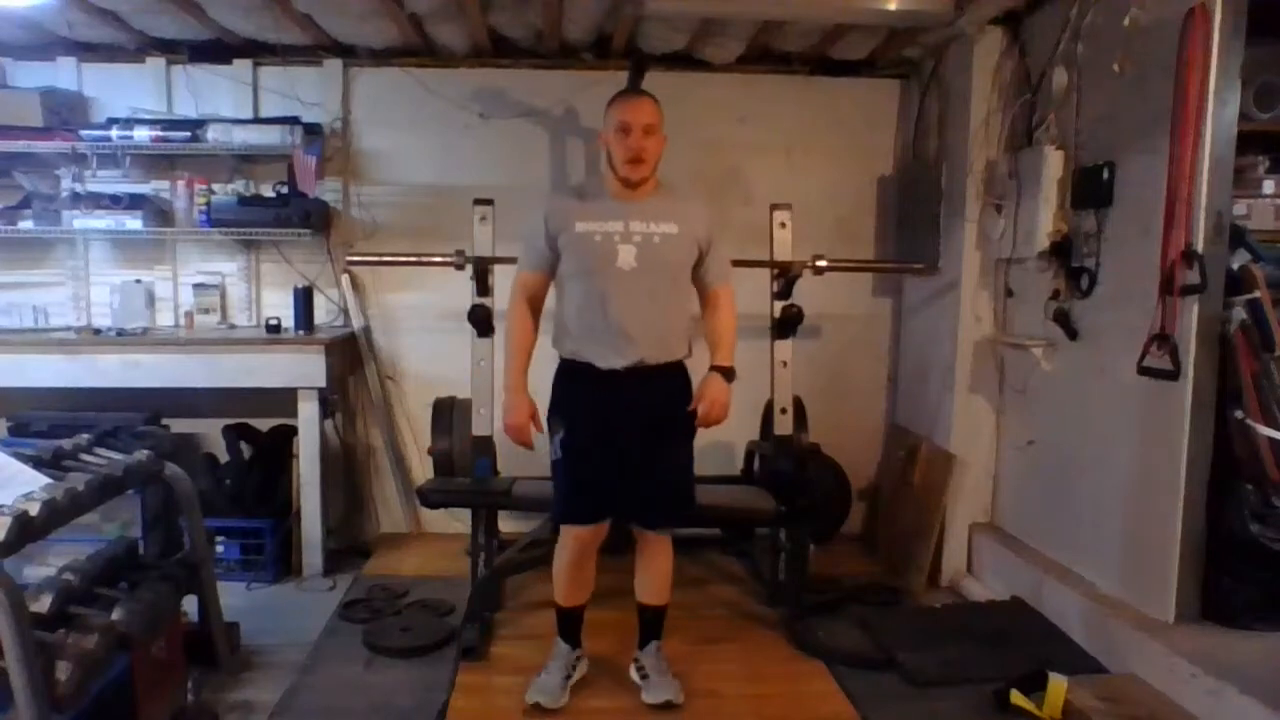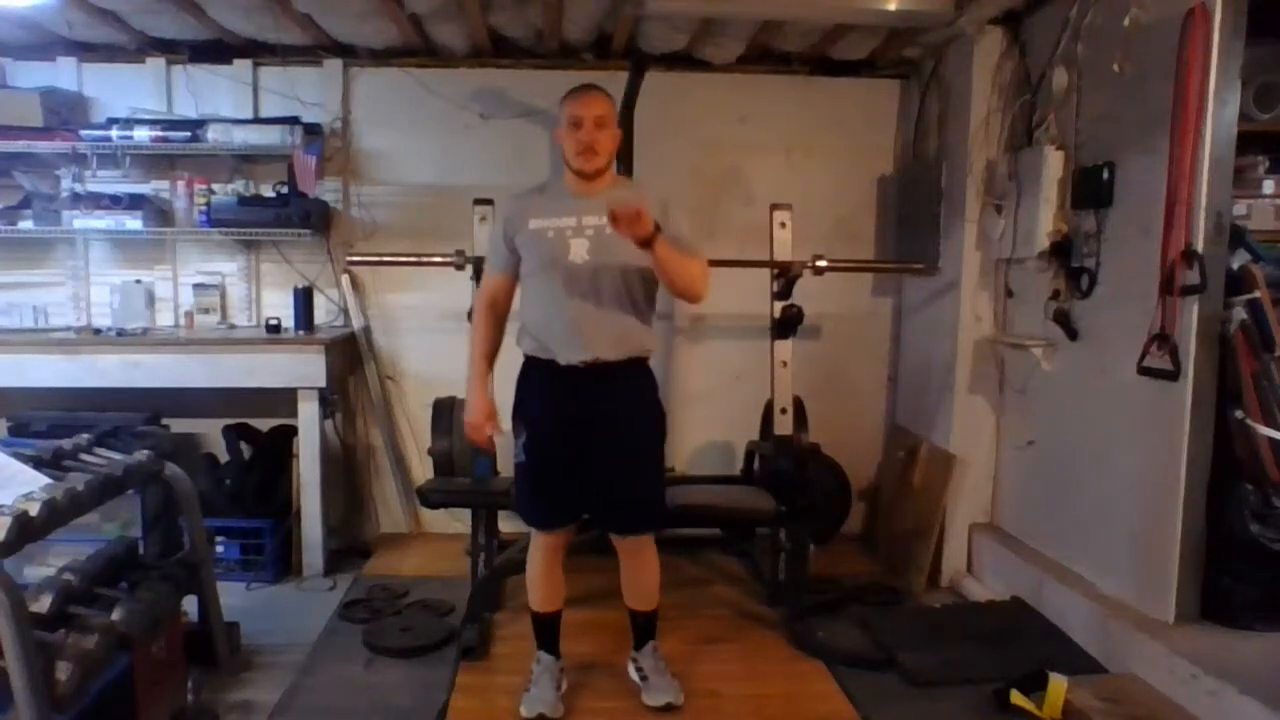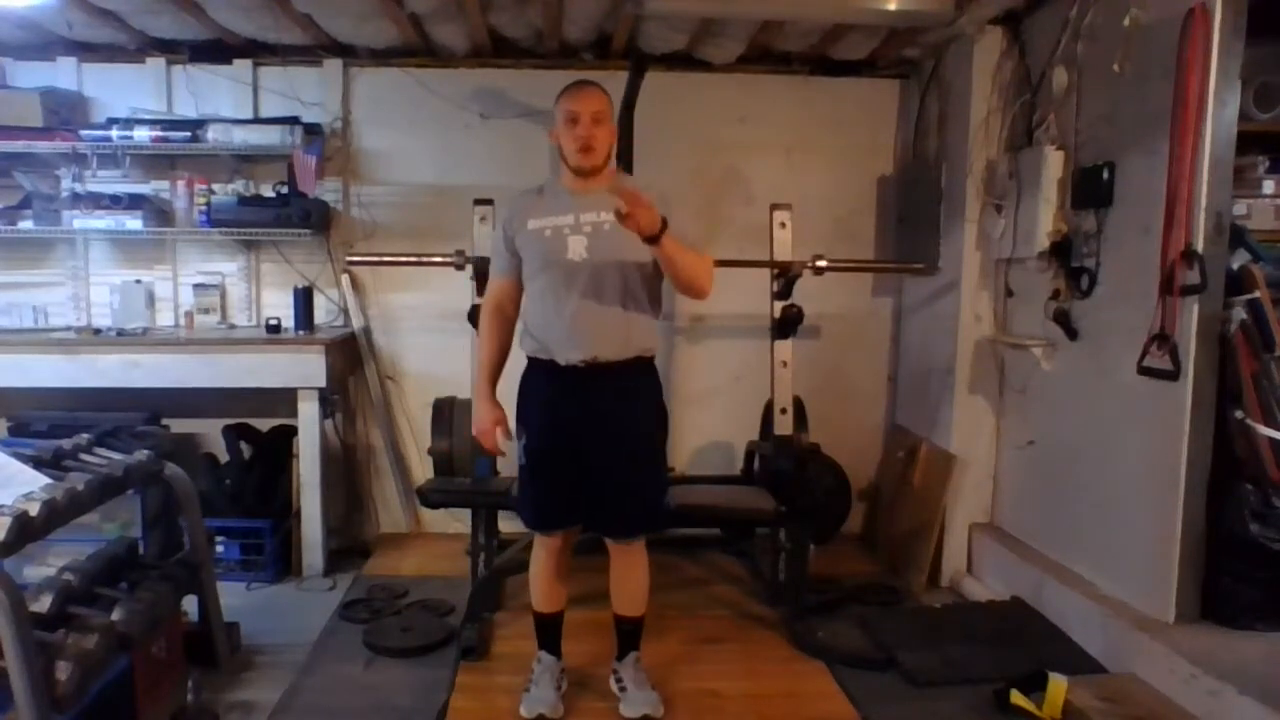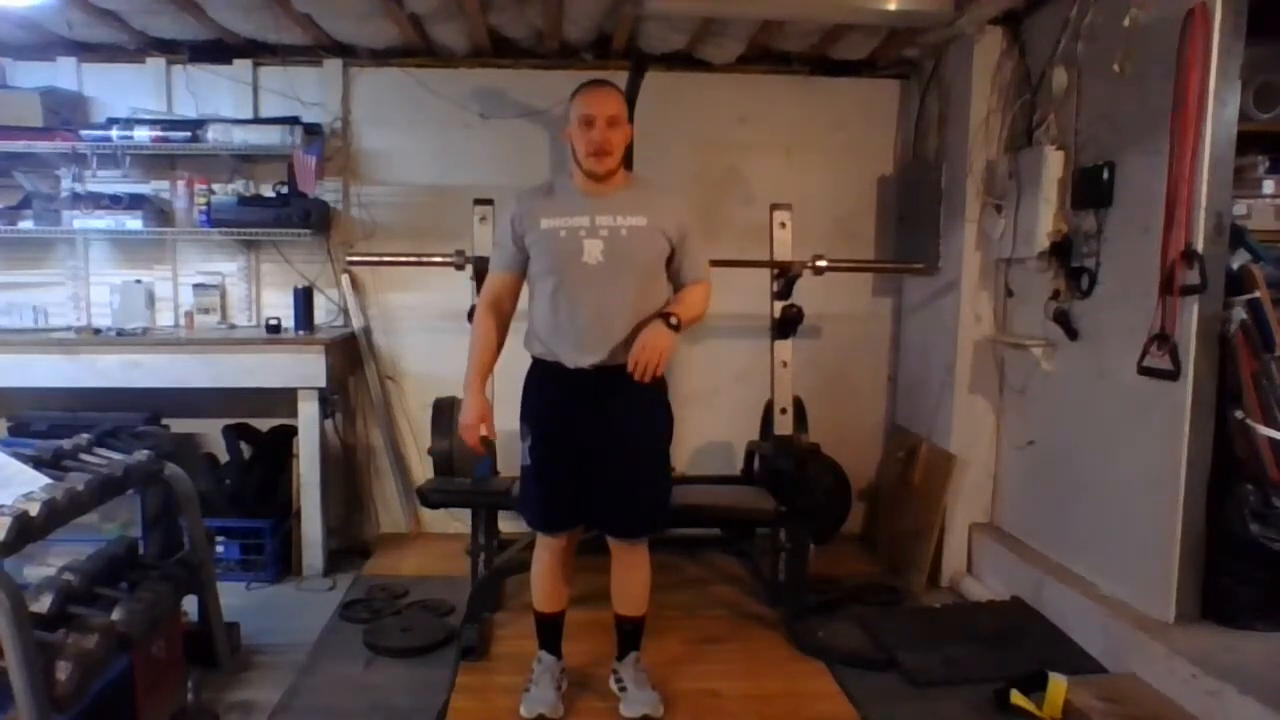
dt=0.7s
person 1, frame 1
left shoulder: (691, 218)
right shoulder: (564, 213)
left elbow: (718, 300)
right elbow: (525, 300)
left wrist: (721, 370)
right wrist: (515, 387)
left hip: (662, 390)
right hip: (584, 387)
left knee: (654, 531)
right knee: (580, 532)
left ankle: (649, 653)
right ankle: (568, 650)
person 1, frame 2
left shoulder: (649, 206)
right shoulder: (523, 211)
left elbow: (696, 288)
right elbow: (491, 302)
left wrist: (648, 238)
right wrist: (478, 386)
left hip: (625, 385)
right hip: (547, 386)
left knee: (634, 534)
right knee: (548, 534)
left ankle: (645, 653)
right ankle: (548, 663)
person 1, frame 3
left shoulder: (648, 201)
right shoulder: (524, 211)
left elbow: (701, 283)
right elbow: (498, 309)
left wrist: (655, 233)
right wrist: (484, 394)
left hip: (627, 387)
right hip: (549, 387)
left knee: (627, 536)
right knee: (550, 535)
left ankle: (628, 664)
right ankle: (548, 663)
person 1, frame 4
left shoulder: (660, 209)
right shoulder: (532, 209)
left elbow: (699, 286)
right elbow: (494, 302)
left wrist: (668, 321)
right wrist: (474, 388)
left hip: (633, 391)
right hip: (554, 389)
left knee: (630, 536)
right knee: (553, 535)
left ankle: (628, 663)
right ankle: (548, 662)
